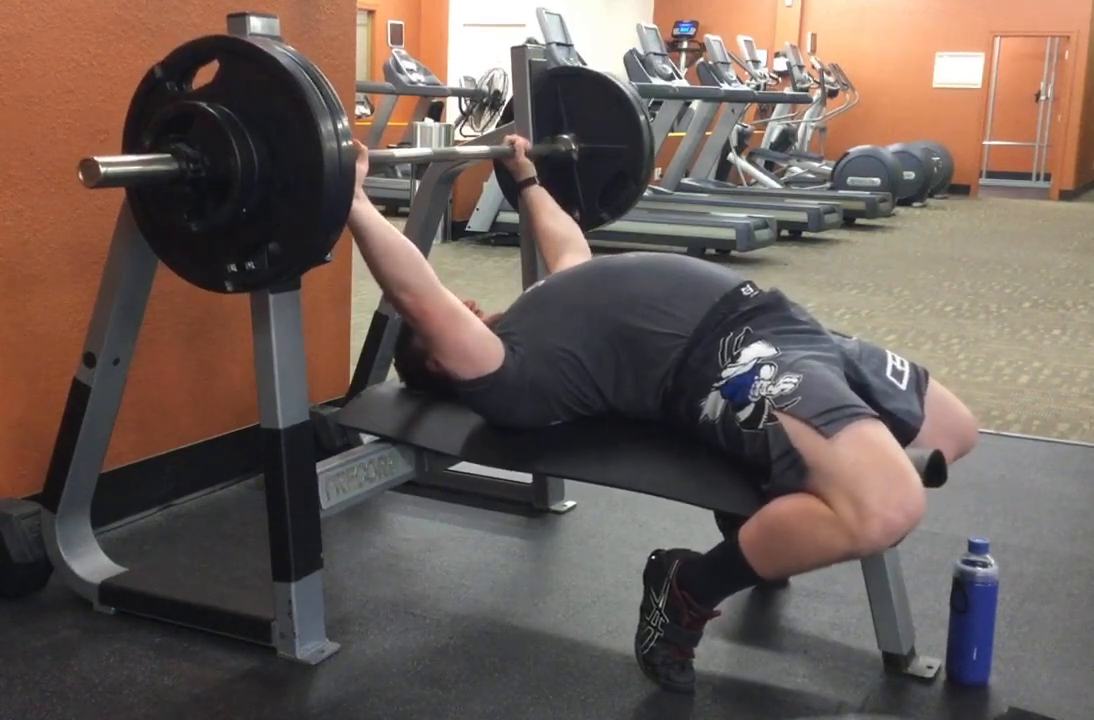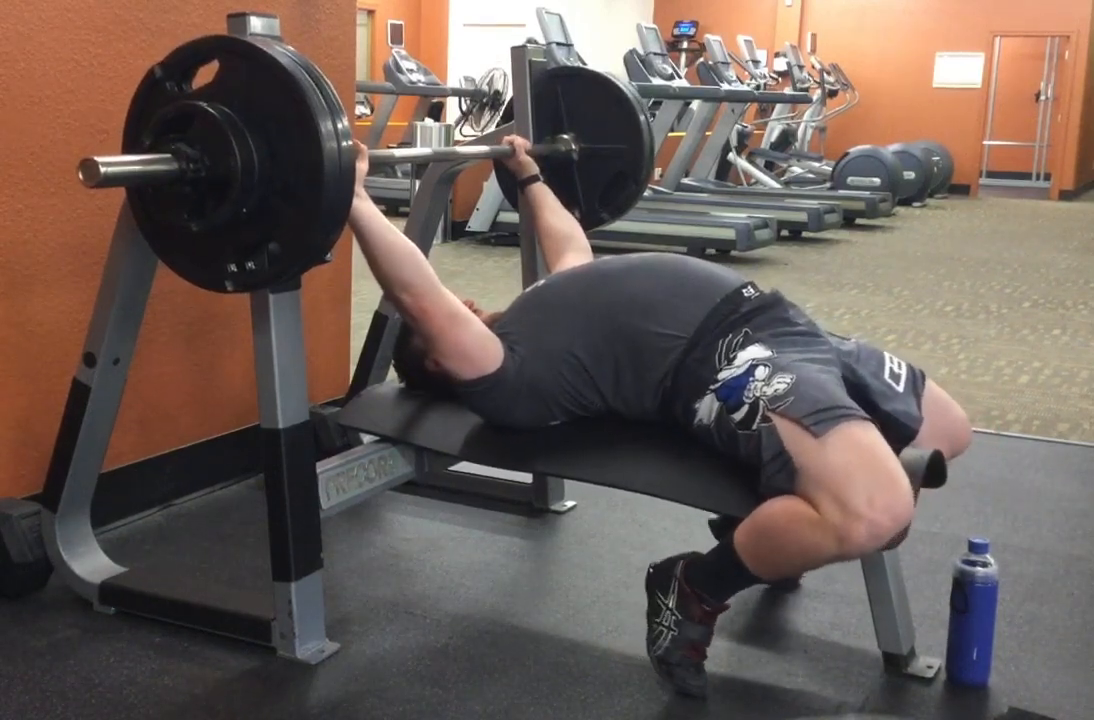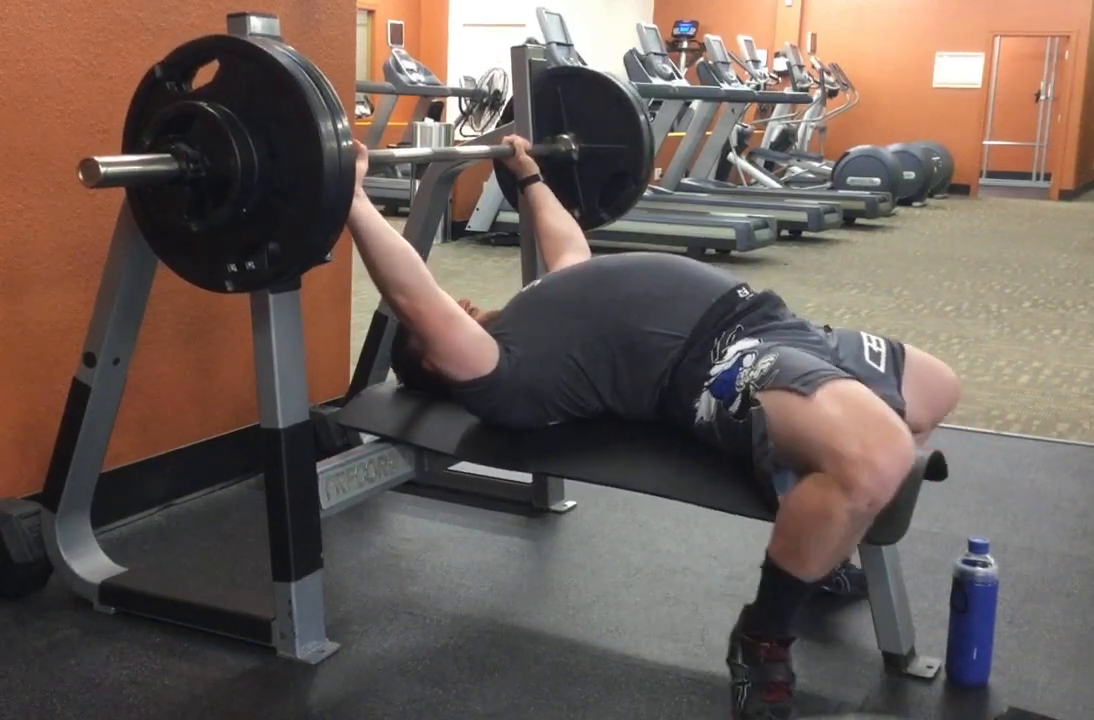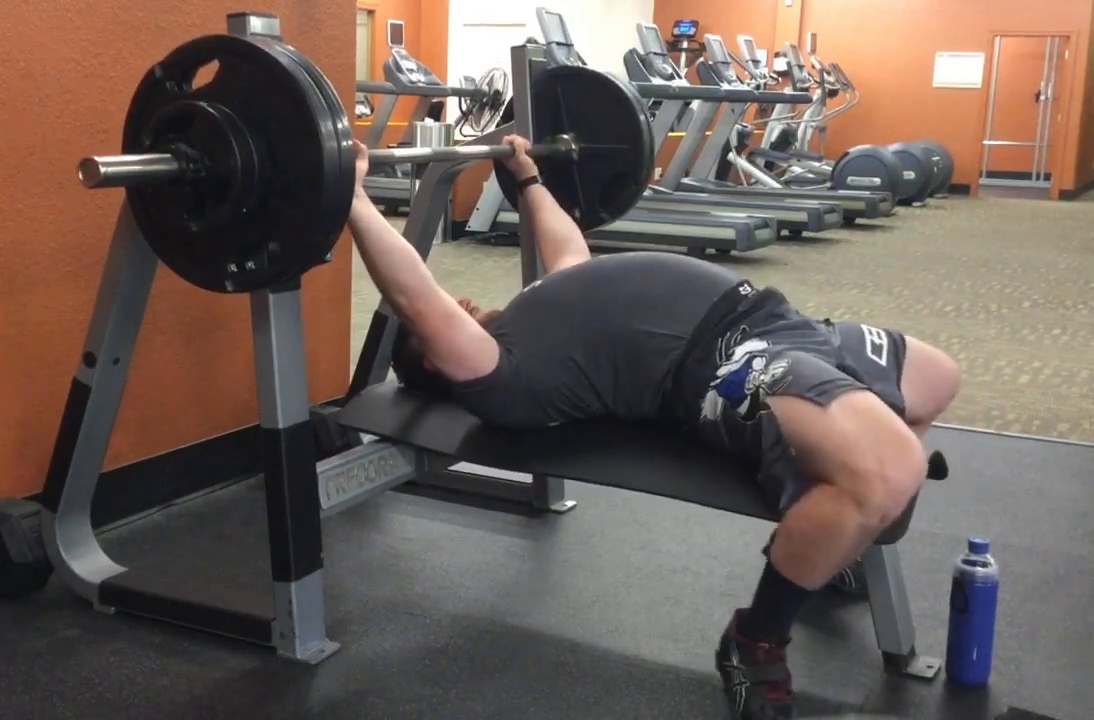
dt=0.5s
person 1, frame 1
left shoulder: (539, 318)
right shoulder: (503, 377)
left elbow: (569, 249)
right elbow: (419, 298)
left wrist: (526, 178)
right wrist: (352, 197)
left knee: (953, 436)
right knee: (886, 508)
left ankle: (765, 525)
person 1, frame 2
left shoulder: (535, 321)
right shoulder: (503, 379)
left elbow: (573, 249)
right elbow: (419, 297)
left wrist: (528, 175)
right wrist: (353, 195)
left knee: (947, 435)
right knee: (872, 511)
left ankle: (763, 526)
right ankle: (694, 588)
person 1, frame 3
left shoulder: (528, 320)
right shoulder: (494, 375)
left elbow: (570, 248)
right elbow: (414, 299)
left wrist: (528, 175)
right wrist: (353, 199)
left knee: (935, 395)
right knee: (877, 456)
left ankle: (810, 547)
right ankle: (762, 637)
person 1, frame 4
left shoulder: (531, 319)
right shoulder: (496, 375)
left elbow: (571, 253)
right elbow: (414, 298)
left wrist: (527, 176)
right wrist: (353, 199)
left knee: (935, 382)
right knee: (888, 473)
left ankle: (817, 544)
right ankle: (757, 640)
